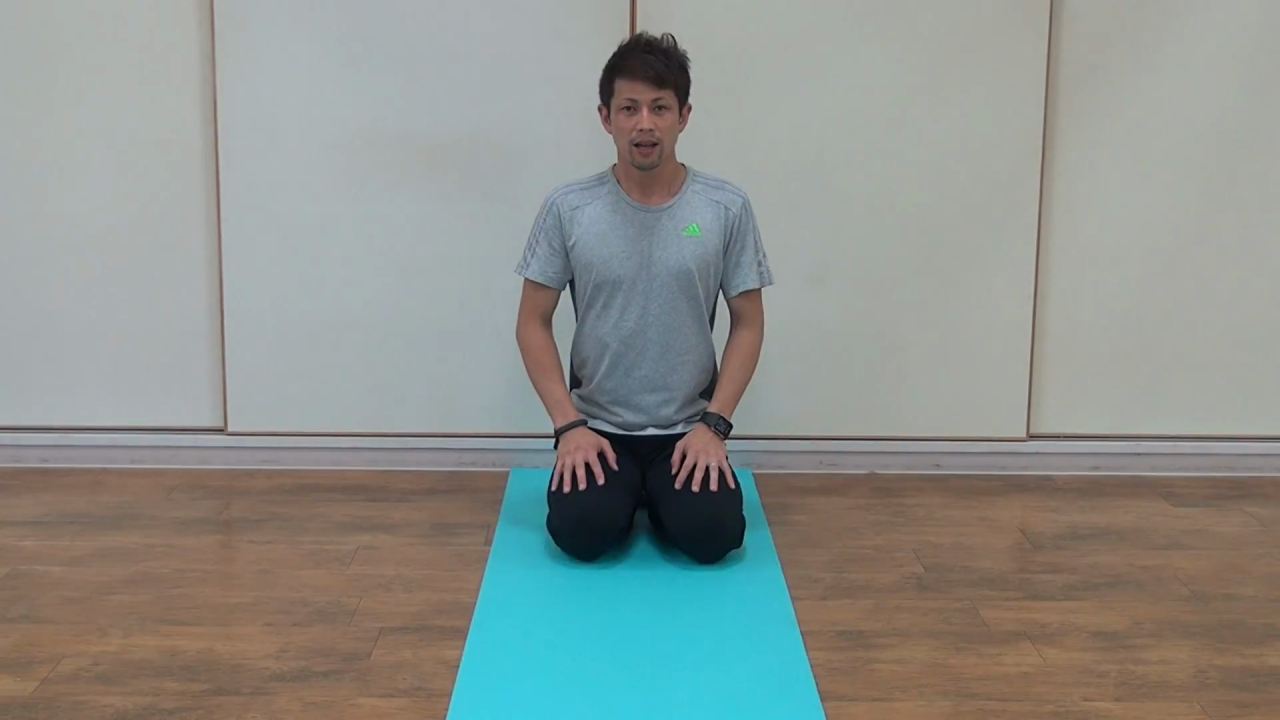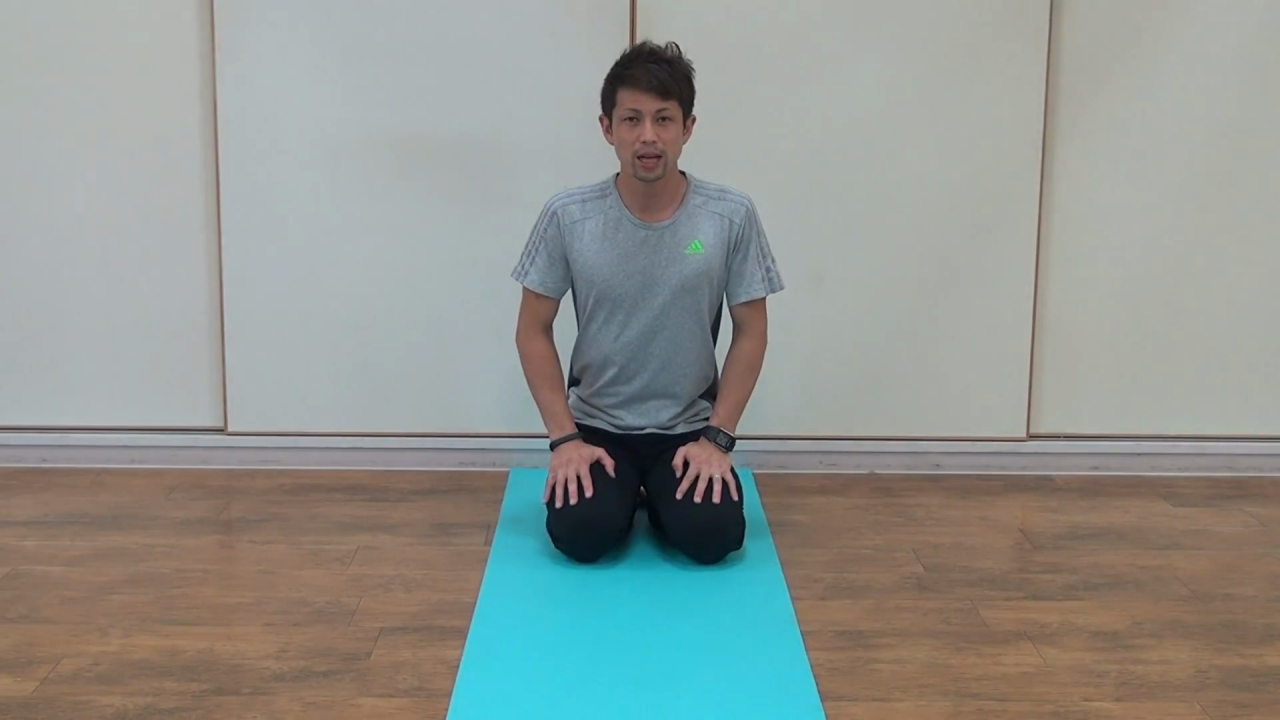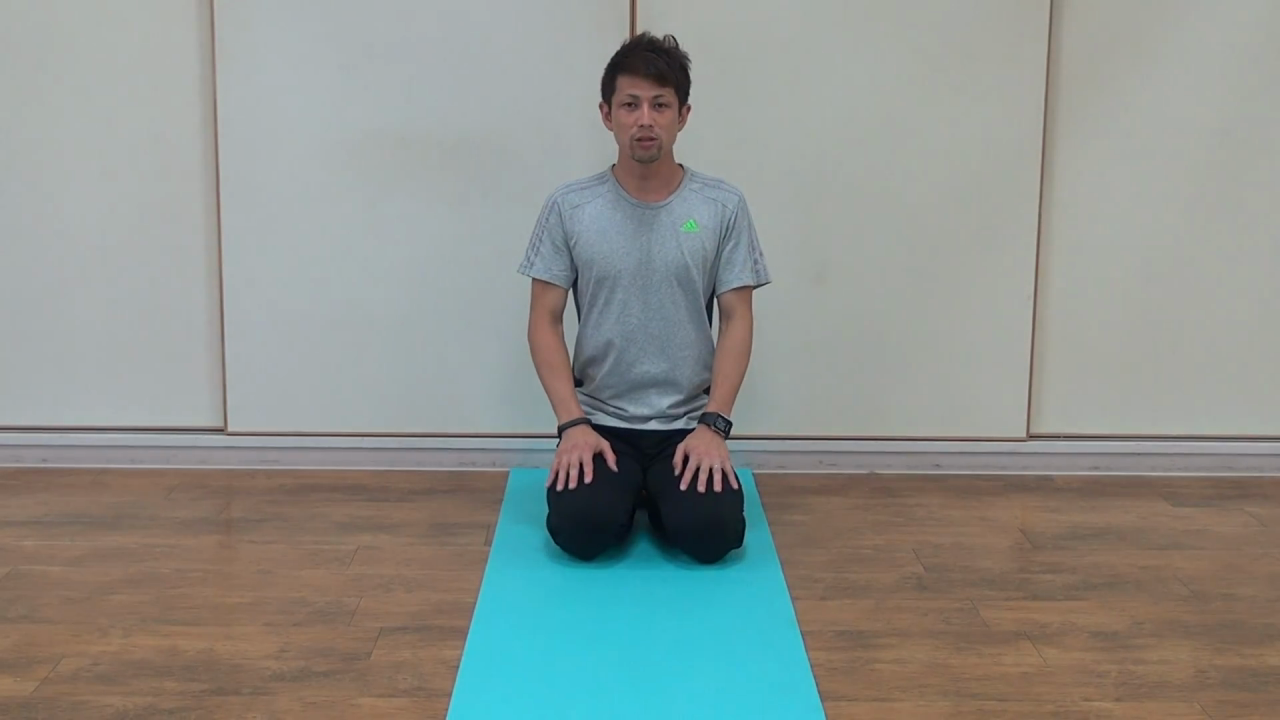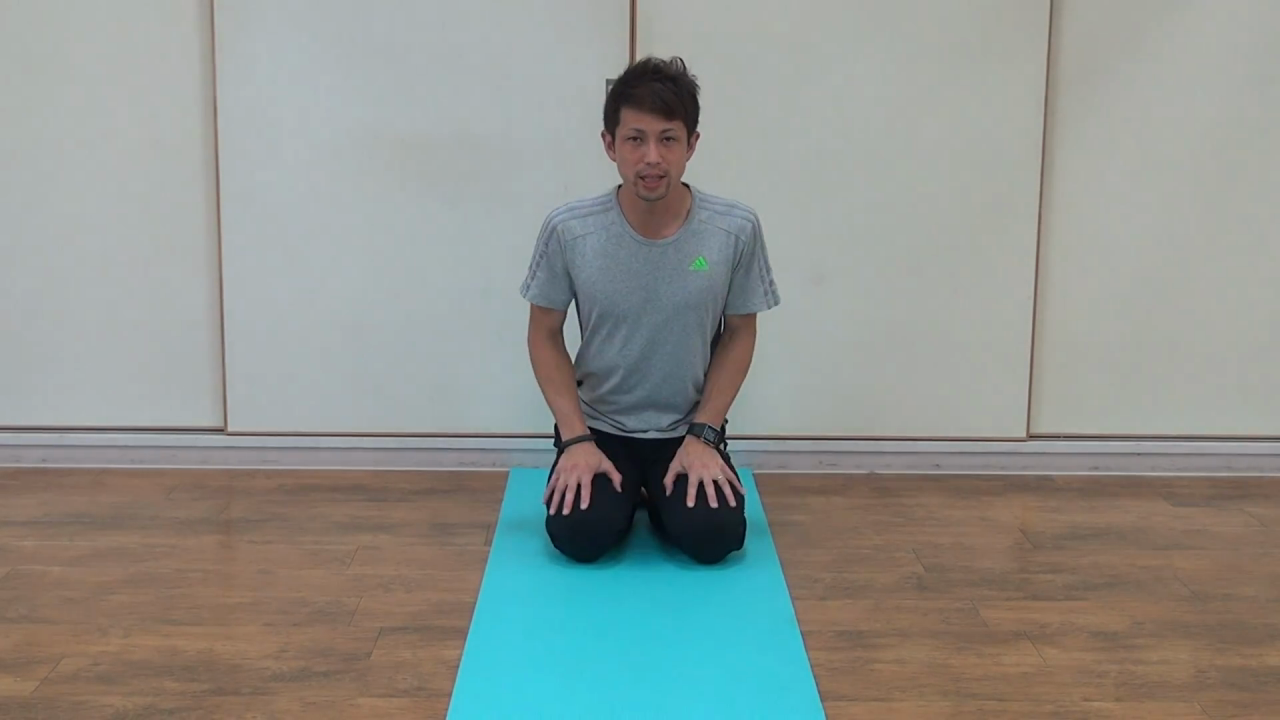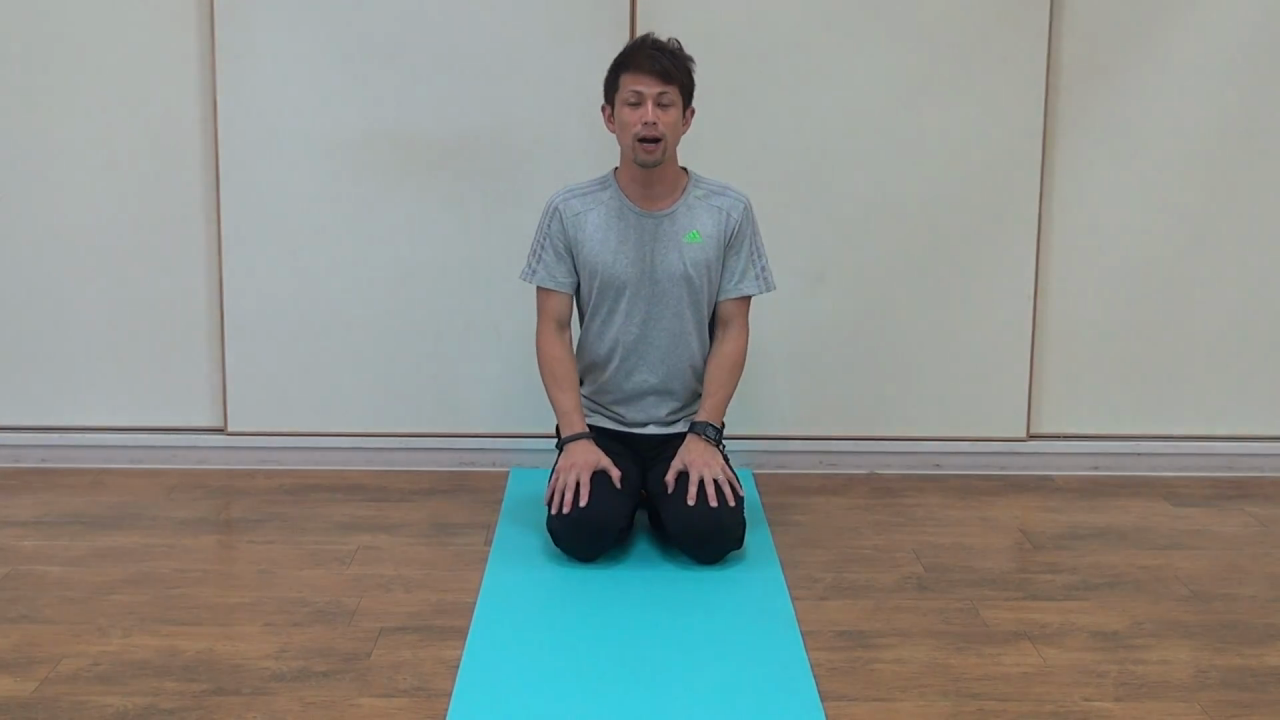
dt=1s
person 1, frame 1
left shoulder: (727, 207)
right shoulder: (567, 207)
left elbow: (747, 324)
right elbow: (533, 323)
left wrist: (715, 423)
right wrist: (568, 424)
left hip: (688, 427)
right hip: (597, 425)
left knee: (710, 534)
right knee: (582, 532)
left ankle: (658, 493)
right ankle: (626, 492)
person 1, frame 2
left shoulder: (732, 216)
right shoulder: (566, 216)
left elbow: (751, 332)
right elbow: (533, 331)
left wrist: (717, 437)
right wrist: (564, 437)
left hip: (689, 425)
right hip: (597, 424)
left knee: (711, 536)
right knee: (580, 534)
left ankle: (660, 495)
right ankle: (626, 495)
person 1, frame 3
left shoulder: (723, 206)
right shoulder: (568, 207)
left elbow: (736, 321)
right elbow: (545, 322)
left wrist: (714, 423)
right wrist: (572, 423)
left hip: (689, 421)
right hip: (600, 419)
left knee: (712, 534)
right knee: (581, 529)
left ankle: (660, 494)
right ankle: (627, 492)
person 1, frame 4
left shoulder: (736, 229)
right shoulder: (567, 230)
left elbow: (739, 334)
right elbow: (544, 336)
left wrist: (703, 434)
right wrist: (576, 437)
left hip: (689, 429)
right hip: (599, 426)
left knee: (712, 536)
right knee: (579, 534)
left ankle: (660, 497)
right ankle: (627, 496)
person 1, frame 5
left shoulder: (728, 212)
right shoulder: (569, 212)
left elbow: (732, 329)
right elbow: (552, 328)
left wrist: (704, 433)
right wrist: (576, 435)
left hip: (686, 425)
right hip: (599, 423)
left knee: (712, 534)
right knee: (581, 533)
left ankle: (659, 494)
right ankle: (627, 494)
